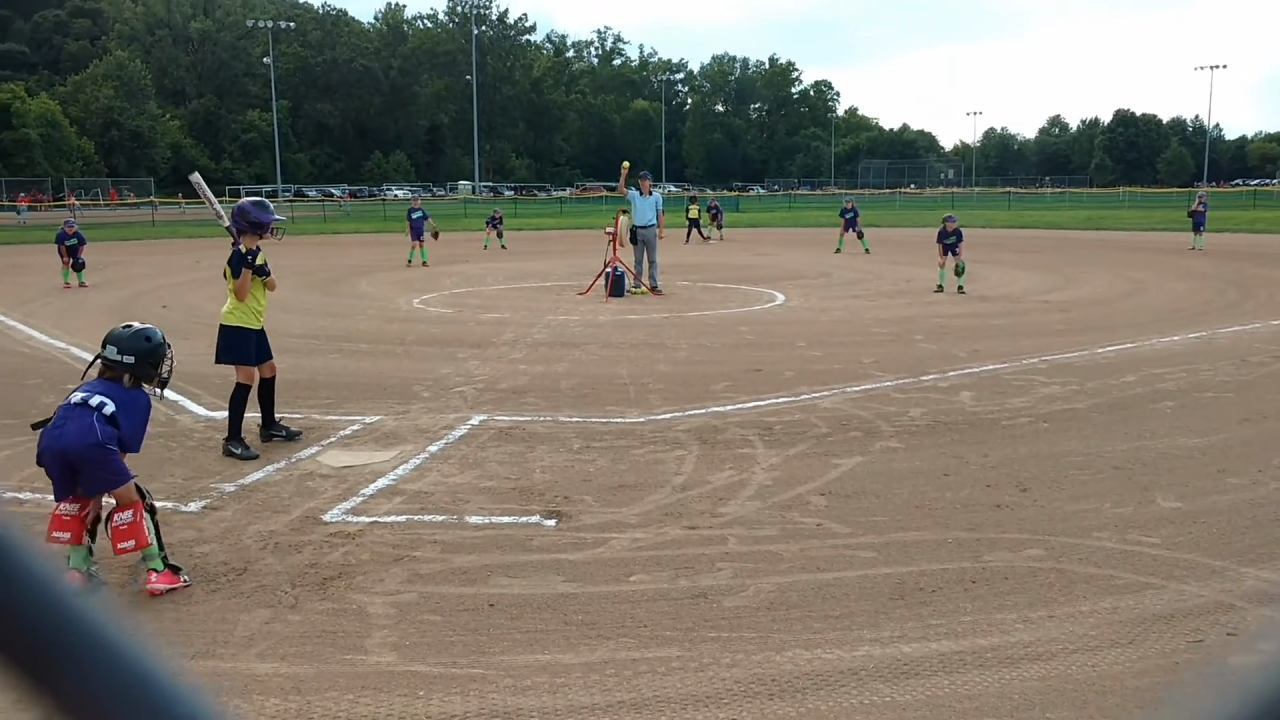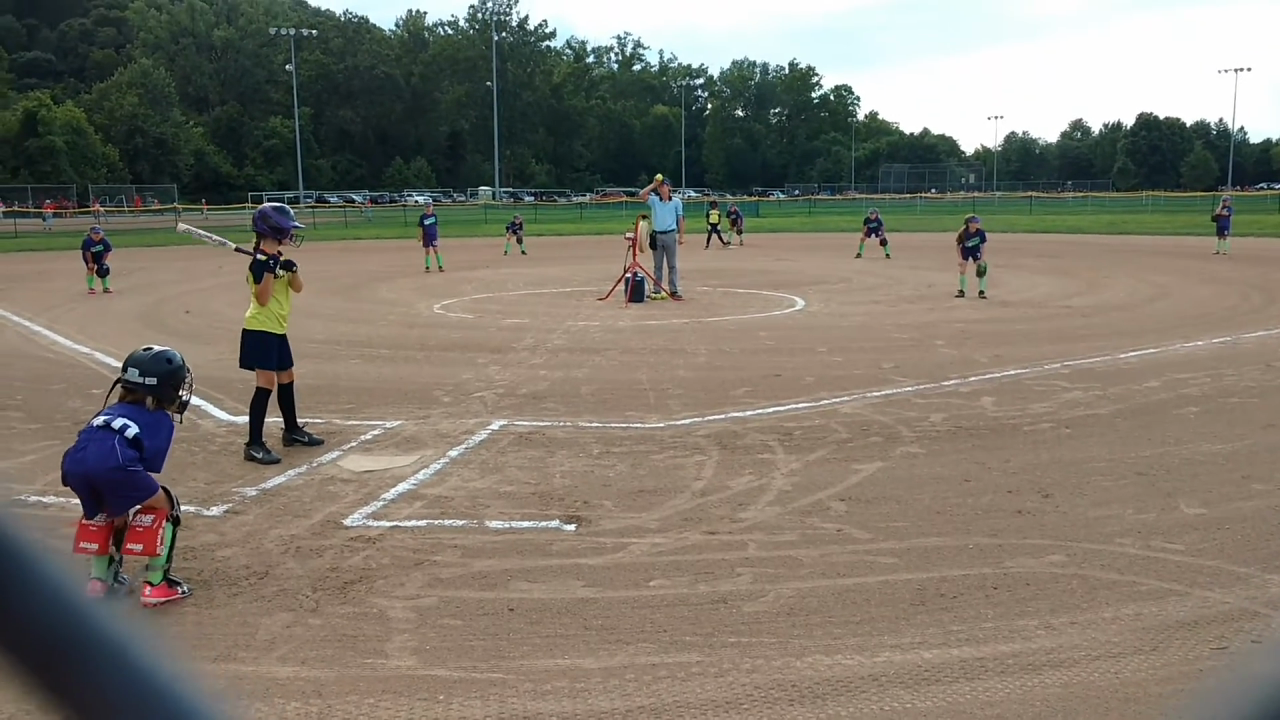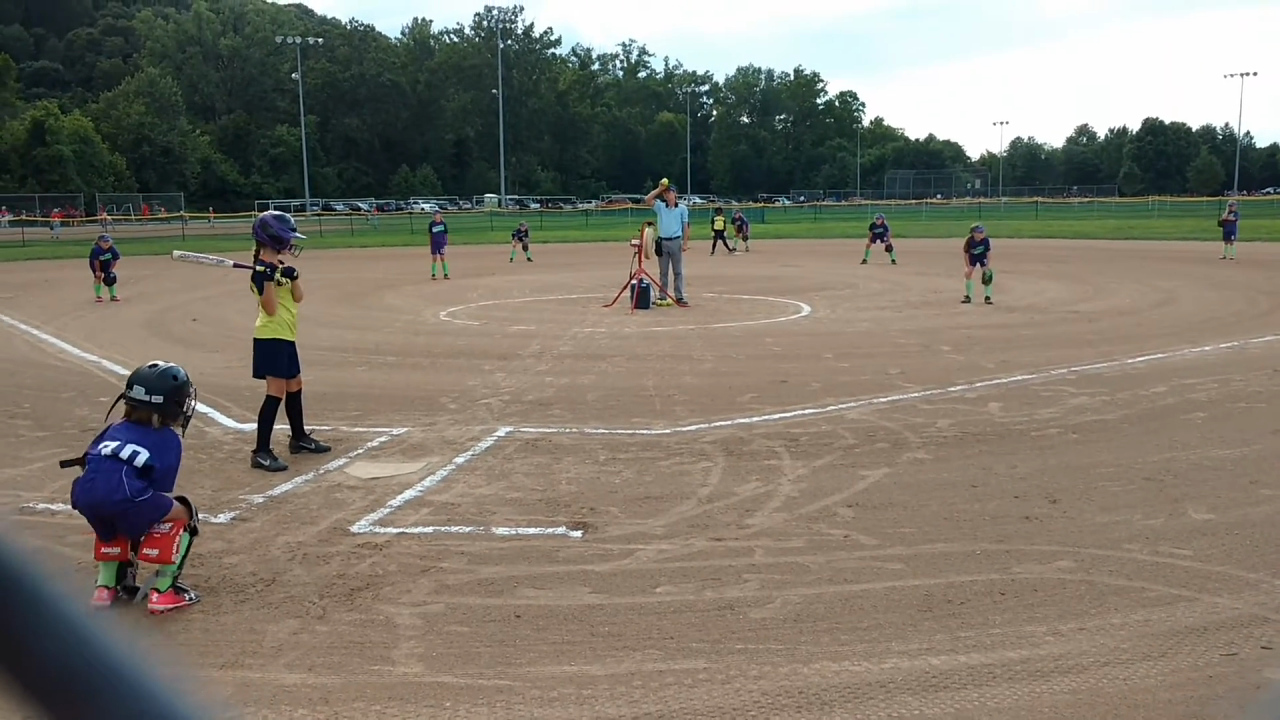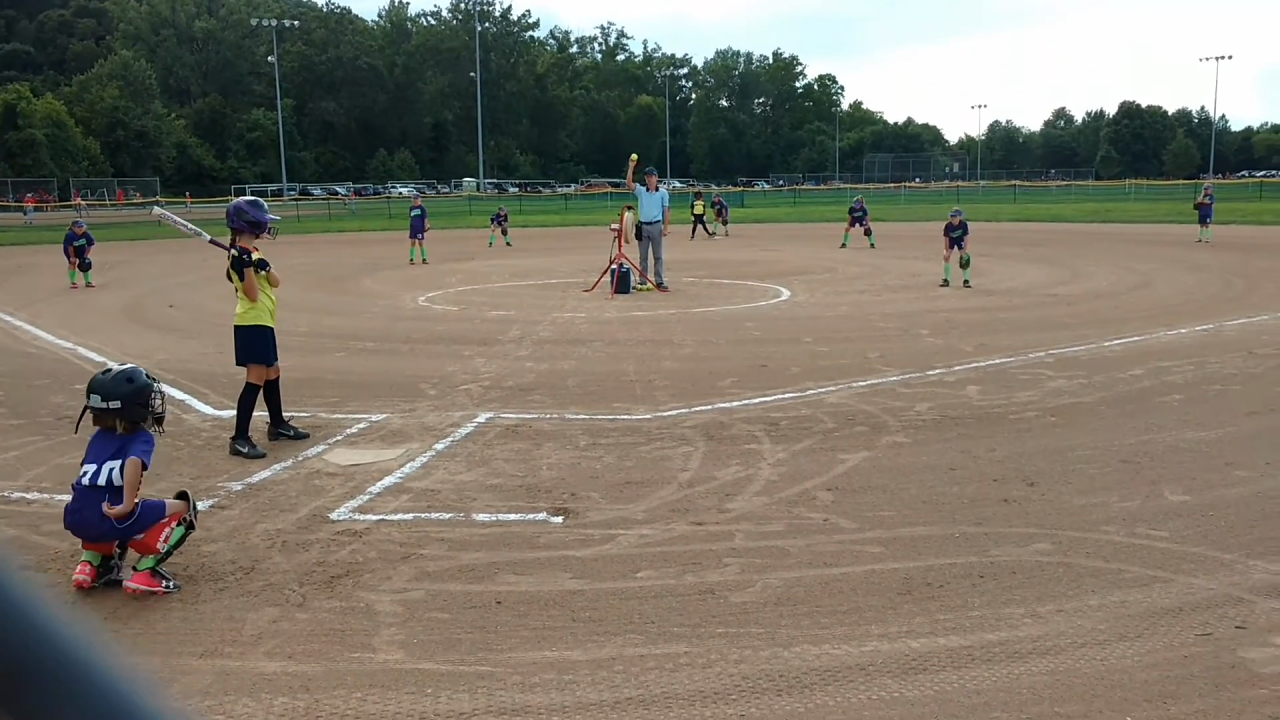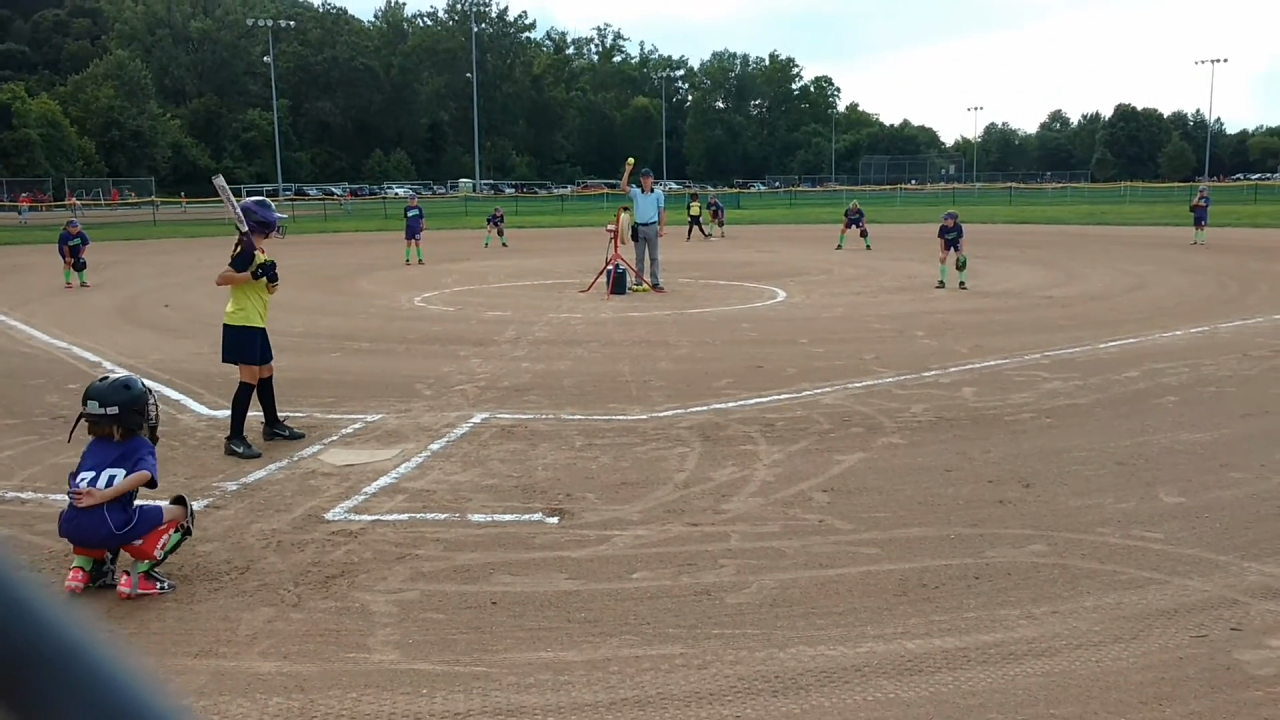
dt=0.5s
person 1, frame 1
left shoulder: (257, 252)
right shoulder: (238, 256)
left elbow: (273, 286)
right elbow: (240, 295)
left wrist: (265, 273)
right wrist: (247, 266)
left hip: (255, 324)
right hip: (238, 324)
left knee: (268, 371)
right knee: (246, 379)
left ankle: (269, 425)
right ankle: (233, 440)
person 1, frame 2
left shoulder: (278, 257)
right shoulder: (259, 261)
left elbow: (297, 288)
right elbow: (262, 300)
left wrist: (292, 269)
right wrist: (269, 271)
left hip: (277, 328)
right hip: (260, 329)
left knee: (287, 378)
right knee: (266, 383)
left ankle: (292, 430)
right ankle: (254, 445)
person 1, frame 3
left shoulder: (278, 266)
right shoulder: (261, 270)
left elbow: (298, 298)
right elbow: (270, 309)
left wrist: (294, 277)
right wrist: (269, 279)
left hip: (285, 336)
right hip: (271, 337)
left knee: (294, 385)
right knee: (276, 391)
left ankle: (299, 437)
right ankle: (261, 452)
person 1, frame 4
left shoulder: (253, 252)
right shoulder: (239, 256)
left elbow: (275, 283)
right elbow: (253, 295)
left wrist: (265, 267)
right wrist: (248, 267)
left hip: (263, 322)
right hip: (252, 323)
left knee: (272, 373)
right knee: (256, 378)
left ankle: (277, 425)
right ankle: (239, 439)
person 1, frame 5
left shoulder: (259, 252)
right shoulder: (248, 250)
left elbow: (271, 289)
right elbow: (221, 279)
left wrist: (272, 277)
right wrist: (253, 275)
left hip: (256, 322)
right hip: (242, 323)
left knee: (266, 373)
right knee: (250, 378)
left ankle: (273, 425)
right ankle: (235, 439)
person 2, frame 1
left shoulder: (90, 386)
right shoulder: (139, 398)
right elbow: (121, 451)
right wrist: (97, 495)
left hip: (50, 441)
right hip: (90, 441)
left knee: (81, 499)
right knee: (132, 500)
left ankle: (78, 570)
right ankle: (159, 571)
person 2, frame 2
left shoulder: (112, 410)
right shoulder: (161, 420)
right elbow: (147, 468)
right wrist: (123, 507)
left hip: (74, 463)
right hip: (112, 464)
left knee: (108, 510)
right knee: (164, 508)
left ankle: (100, 578)
right ankle: (156, 583)
person 2, frame 3
left shoulder: (116, 428)
right shoulder: (170, 439)
left elbow: (88, 462)
right elbow: (160, 489)
right wrist: (147, 518)
left hip: (85, 495)
right hip: (123, 497)
left knee: (116, 523)
right knee: (182, 515)
left ankle: (106, 586)
right ankle: (163, 590)
person 2, frame 4
left shoulder: (98, 437)
right shoulder: (142, 437)
left elbow: (92, 484)
right elbow: (133, 462)
right wrist: (128, 504)
left hip: (76, 520)
right hip: (111, 520)
right knee: (184, 507)
left ankle: (91, 564)
right ankle: (145, 571)
person 2, frame 5
left shoulder: (93, 445)
right shoulder: (142, 446)
left elbow: (76, 485)
right elbow: (144, 476)
right wrist: (104, 496)
left hip: (72, 528)
right hip: (110, 529)
right knee: (181, 511)
left ankle: (83, 569)
right ankle: (139, 574)
